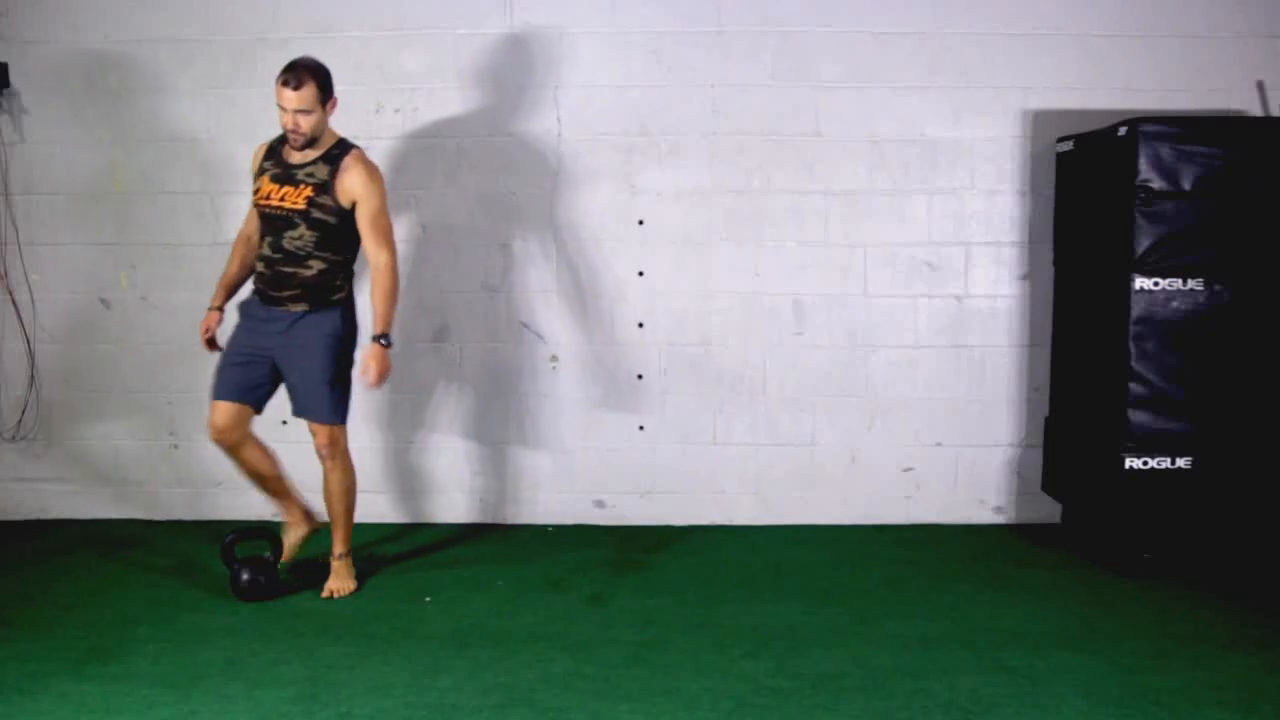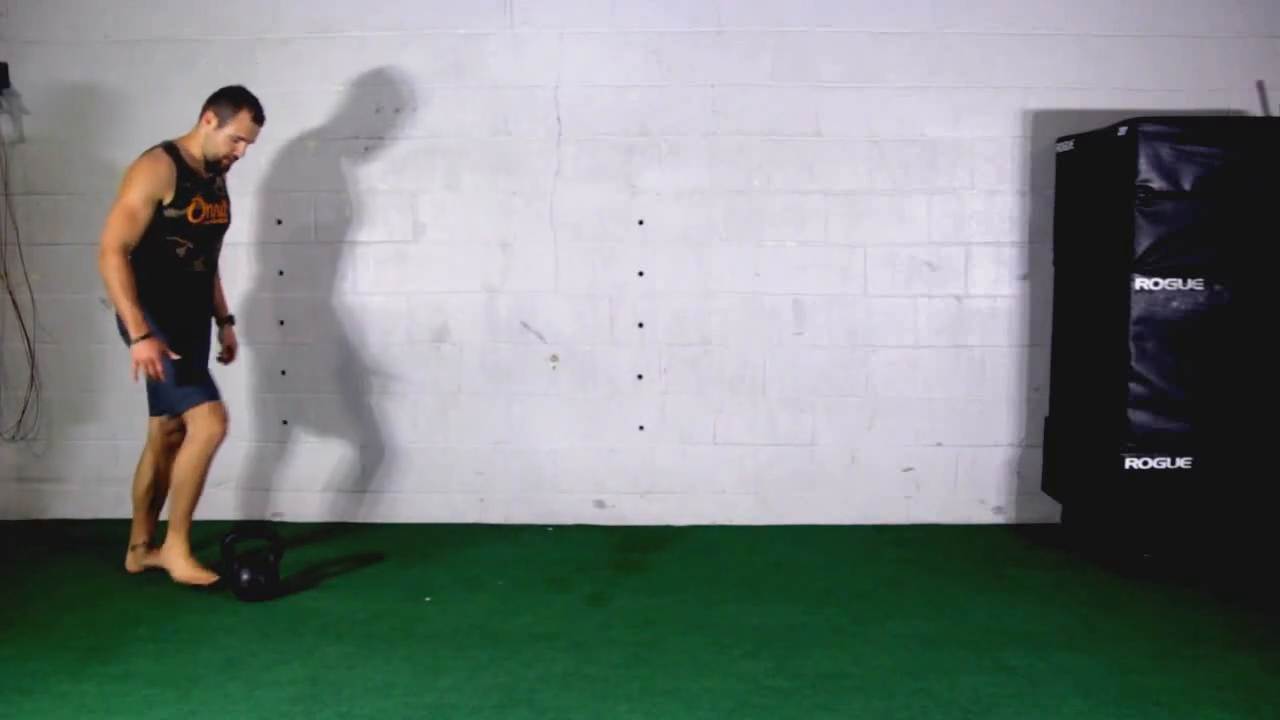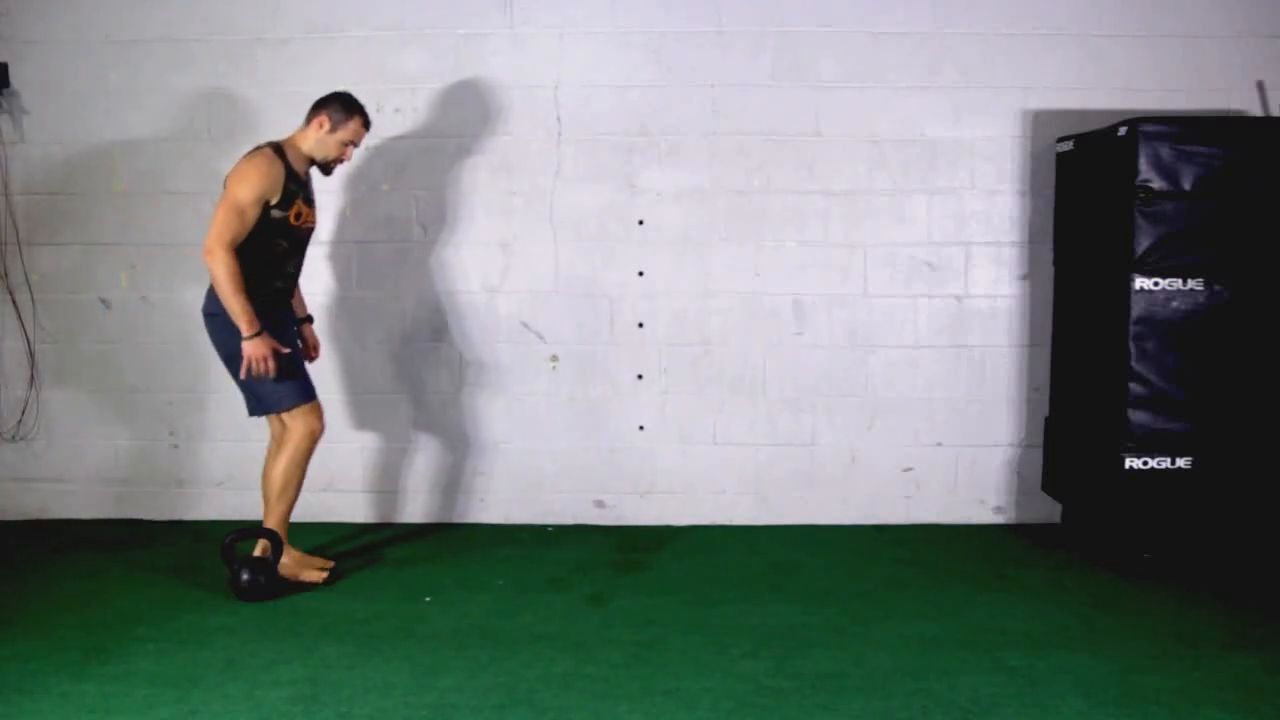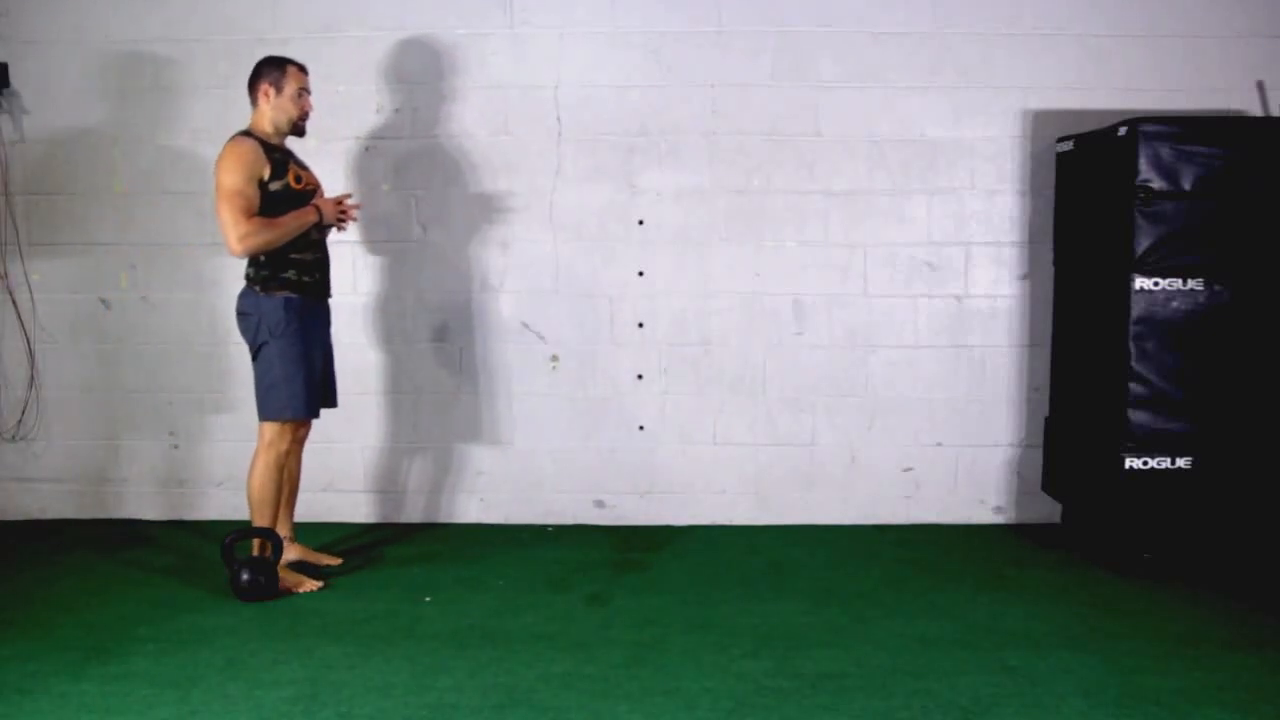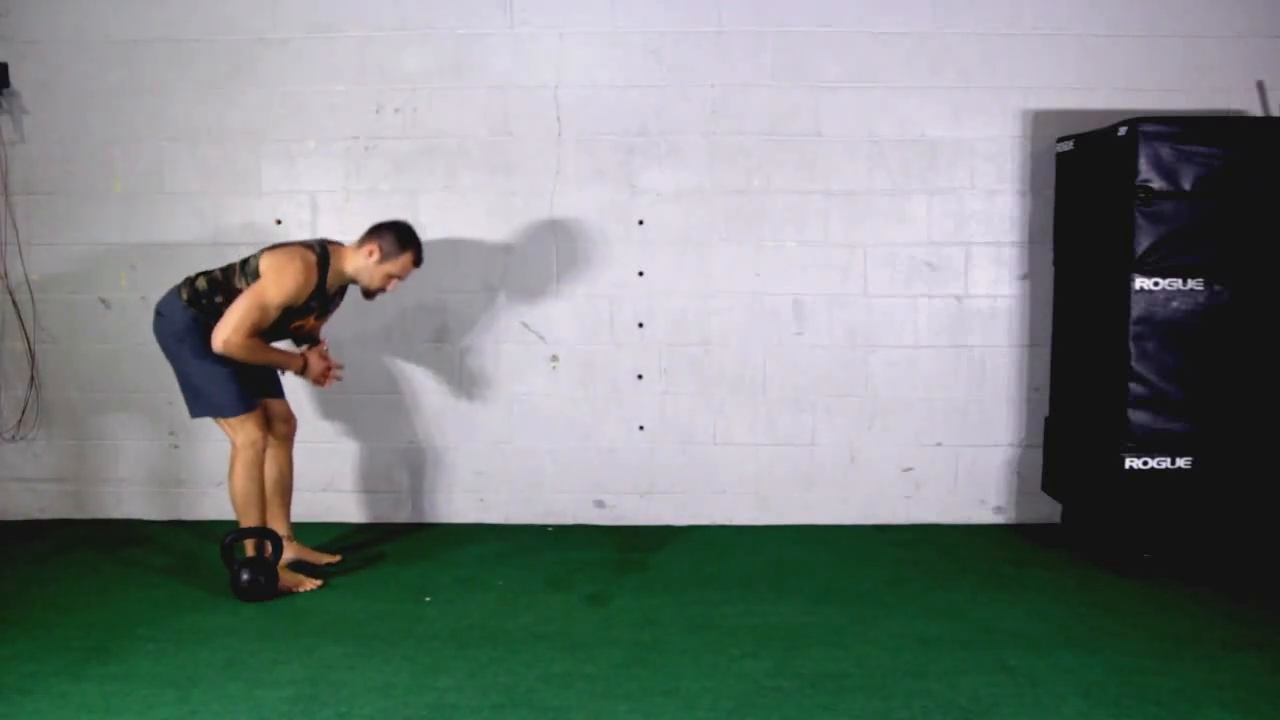
dt=1s
person 1, frame 1
left shoulder: (354, 171)
right shoulder: (265, 156)
left elbow: (383, 260)
left wrist: (380, 339)
right wrist: (218, 302)
left hip: (322, 320)
right hip: (261, 312)
left knee: (329, 442)
right knee: (223, 425)
left ankle: (341, 556)
right ankle: (295, 514)
person 1, frame 2
left shoulder: (216, 178)
right shoulder: (156, 170)
right elbow: (113, 252)
left wrist: (223, 319)
right wrist: (140, 334)
left hip: (191, 321)
right hip: (157, 322)
left knee: (168, 433)
right knee: (210, 423)
left ankle: (141, 547)
right ankle: (177, 544)
person 1, frame 3
left shoulder: (303, 178)
right shoulder: (263, 168)
right elbow: (217, 250)
left wrist: (303, 320)
right wrist: (251, 332)
left hip: (273, 314)
right hip: (240, 317)
left knee: (287, 430)
right knee: (305, 423)
left ankle: (279, 545)
right ankle: (269, 547)
person 1, frame 4
left shoulder: (285, 157)
right shoulder: (243, 153)
right elbow: (242, 238)
left wrist: (329, 216)
right wrist: (315, 213)
left hip: (308, 305)
right hip: (277, 307)
left knee: (297, 432)
right knee: (277, 436)
left ankle: (285, 542)
right ankle: (260, 561)
person 1, frame 5
left shoulder: (339, 277)
right shoulder: (299, 270)
left elbow: (303, 322)
right elbow: (226, 340)
left wrist: (314, 350)
right wrist: (299, 363)
left hip: (232, 332)
right hip: (188, 321)
left knee: (281, 425)
right knee: (251, 436)
left ankle: (283, 543)
